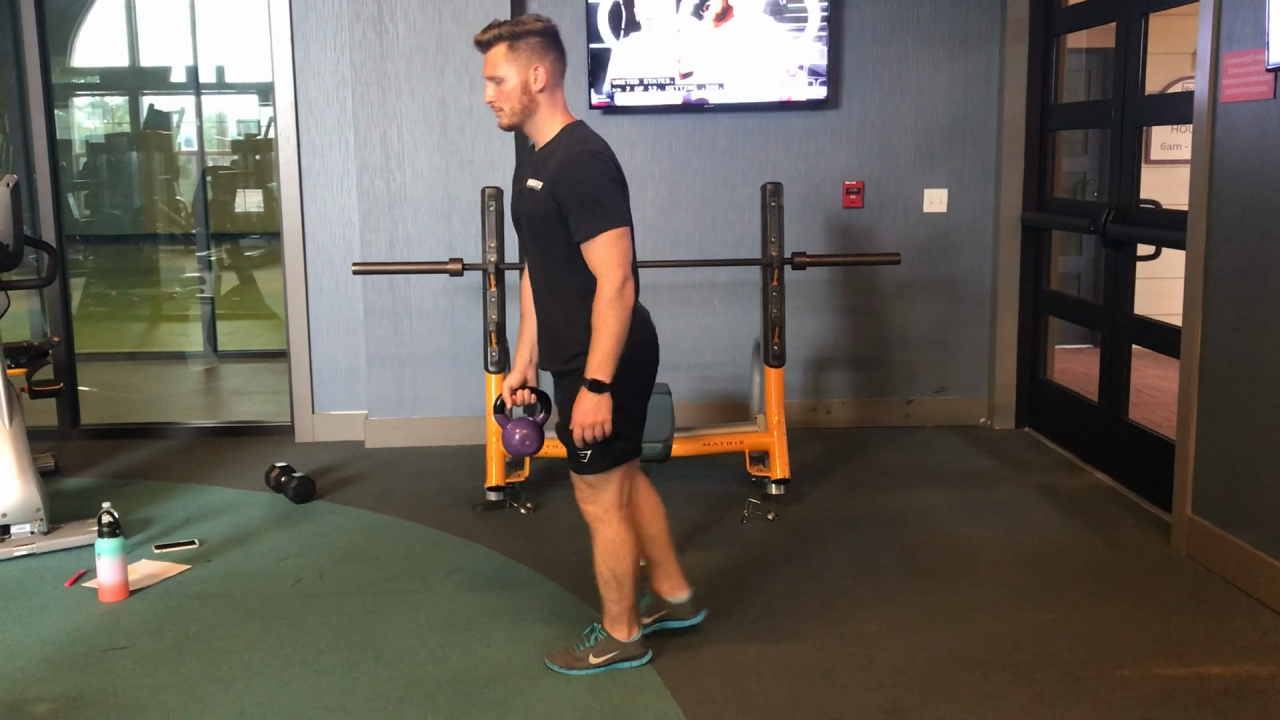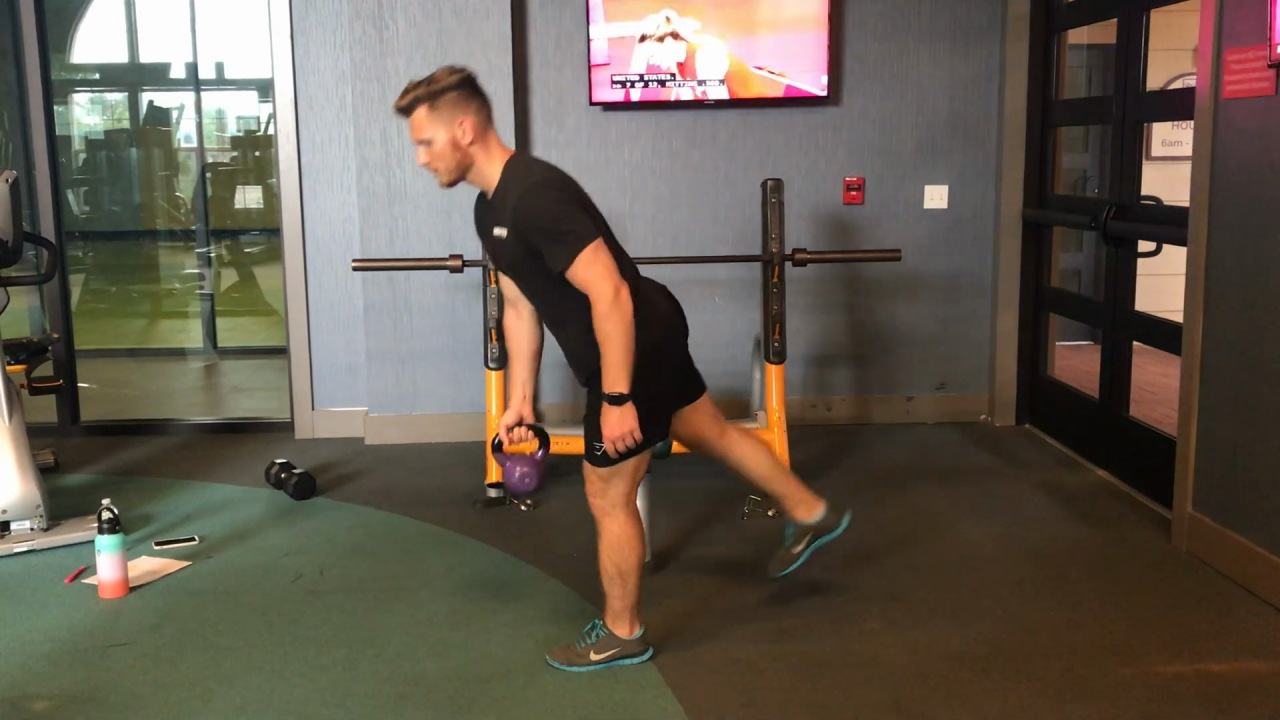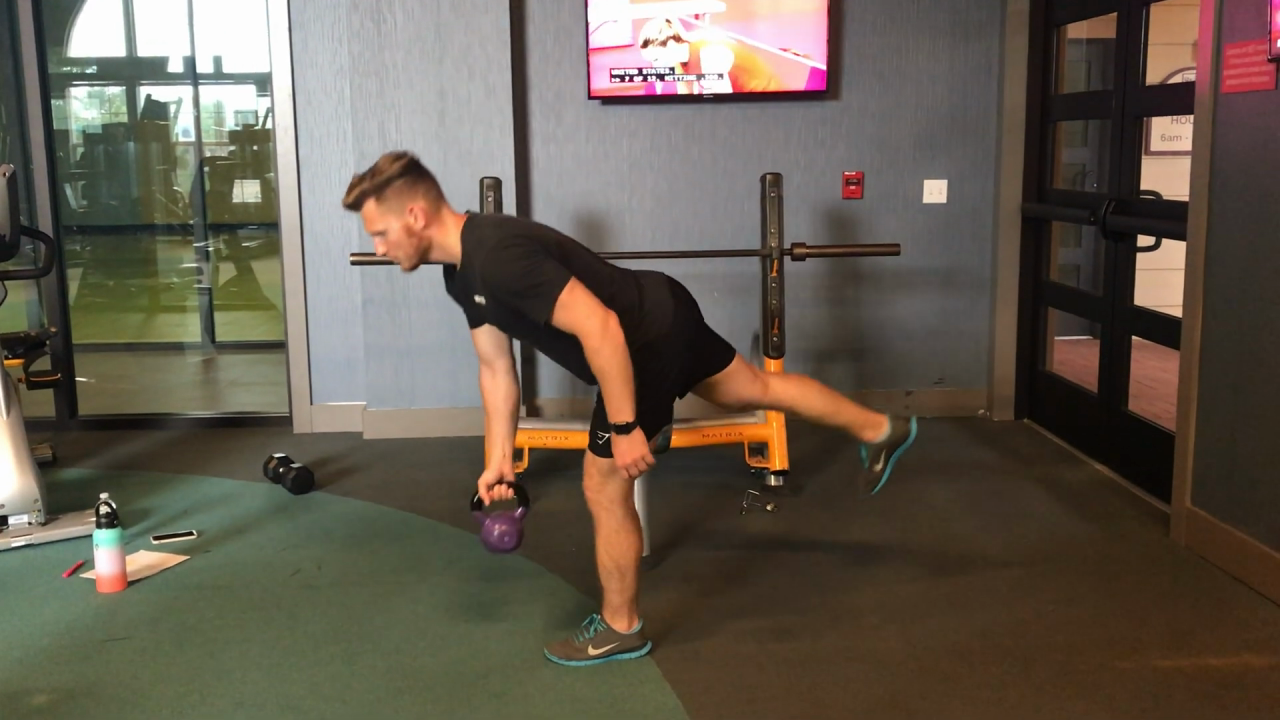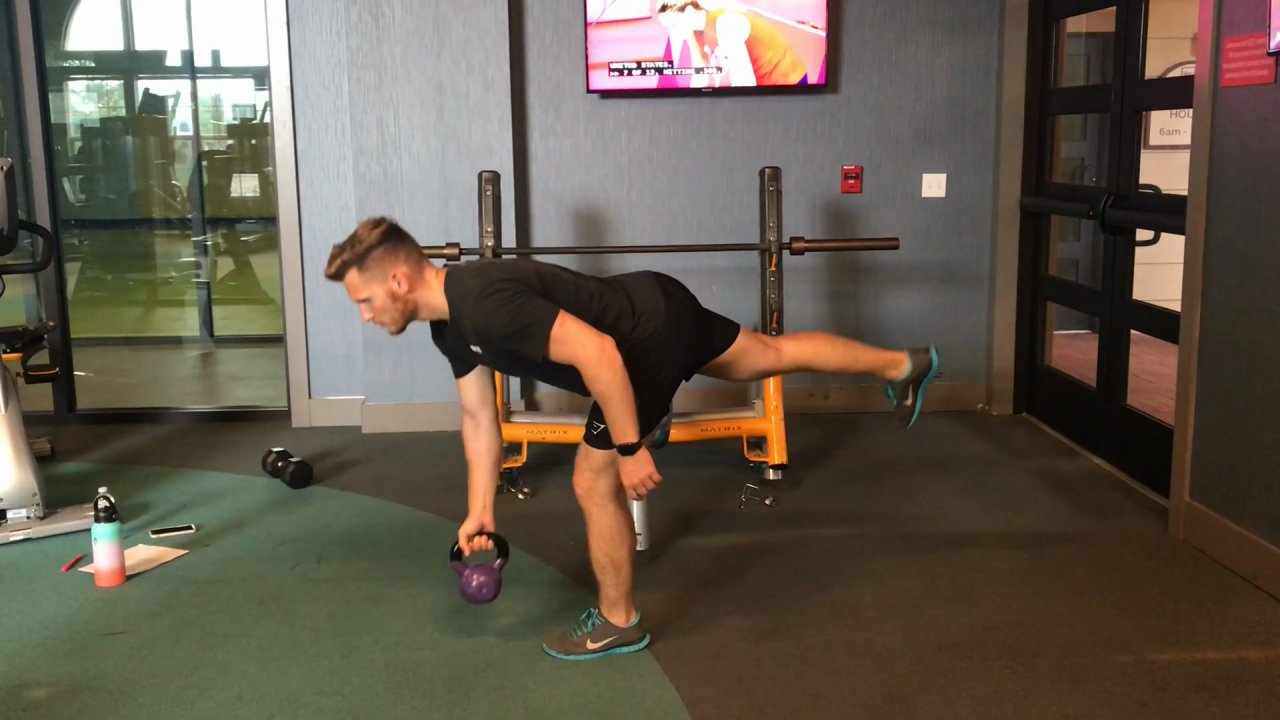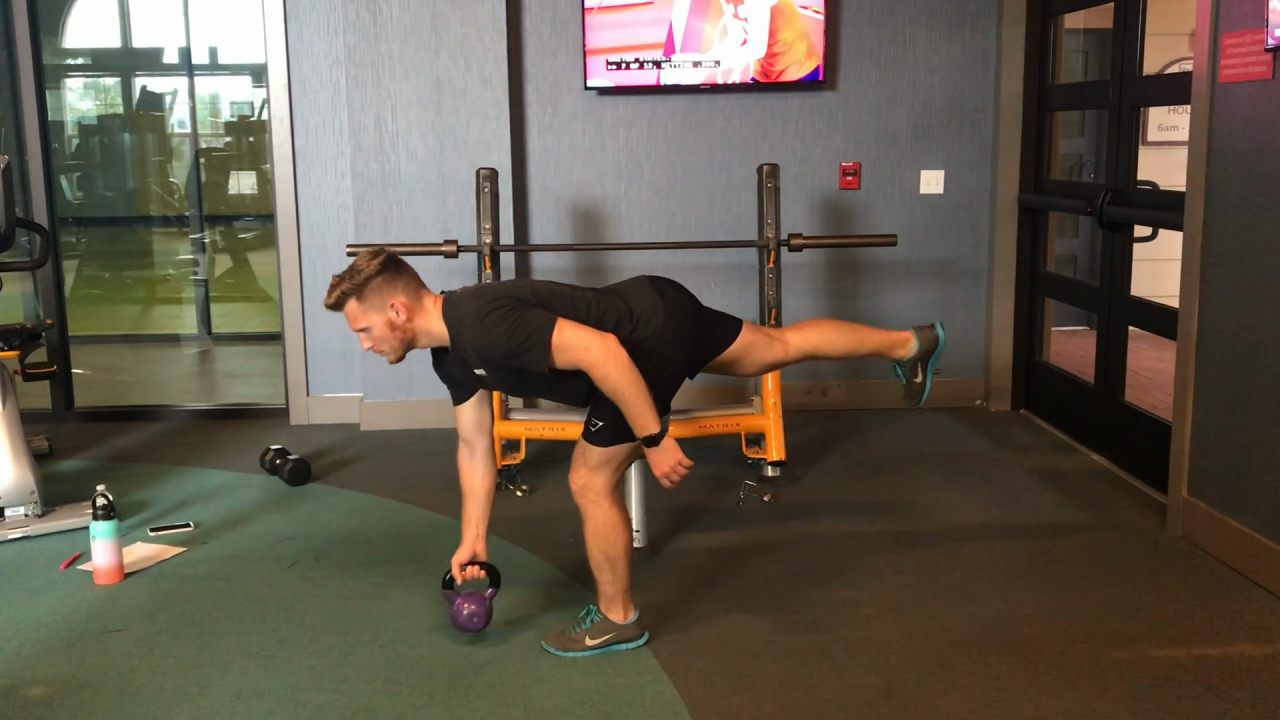
dt=0.4s
person 1, frame 1
left shoulder: (583, 161)
right shoulder: (535, 161)
left elbow: (616, 284)
left wrist: (596, 385)
right wrist: (525, 359)
left hip: (604, 363)
right hip: (578, 358)
left knee: (601, 499)
right knee: (622, 482)
left ankle: (620, 638)
right ankle: (672, 594)
person 1, frame 2
left shoulder: (535, 196)
right shoulder: (491, 206)
left elbow: (609, 295)
right elbow: (520, 307)
left wrist: (615, 399)
right wrist: (519, 401)
left hip: (635, 347)
right hip: (643, 338)
left knee: (608, 493)
right knee: (710, 433)
left ankle: (621, 635)
right ankle: (811, 513)
person 1, frame 3
left shoulder: (498, 257)
right shoulder: (462, 271)
left elbow: (600, 329)
right elbow: (495, 367)
left wrist: (623, 428)
right wrist: (499, 459)
left hip: (650, 337)
right hip: (659, 318)
left knee: (604, 488)
right knee: (755, 387)
left ankle: (620, 629)
right ankle: (878, 431)
person 1, frame 4
left shoulder: (486, 305)
right shoulder: (451, 322)
left elbow: (598, 354)
right elbow: (479, 418)
left wrist: (629, 449)
right wrist: (480, 511)
left hip: (650, 334)
right hip: (658, 308)
left knee: (594, 483)
right knee: (770, 355)
left ankle: (618, 622)
right ankle: (900, 367)
person 1, frame 5
left shoulder: (485, 327)
right shoulder: (452, 351)
left elbow: (603, 352)
right elbow: (474, 448)
left wrist: (654, 439)
right wrist: (472, 541)
left hip: (650, 334)
right hip: (658, 308)
left knee: (590, 480)
right knee: (777, 347)
left ankle: (616, 619)
right ankle: (907, 345)
